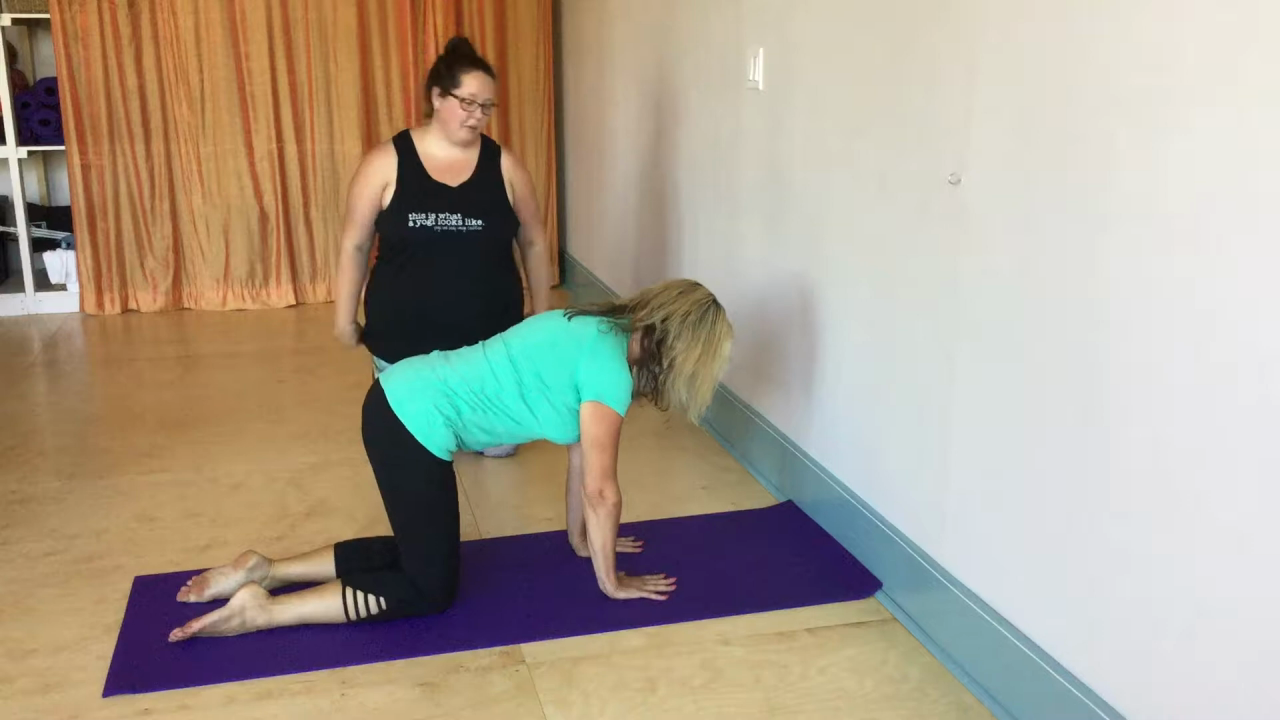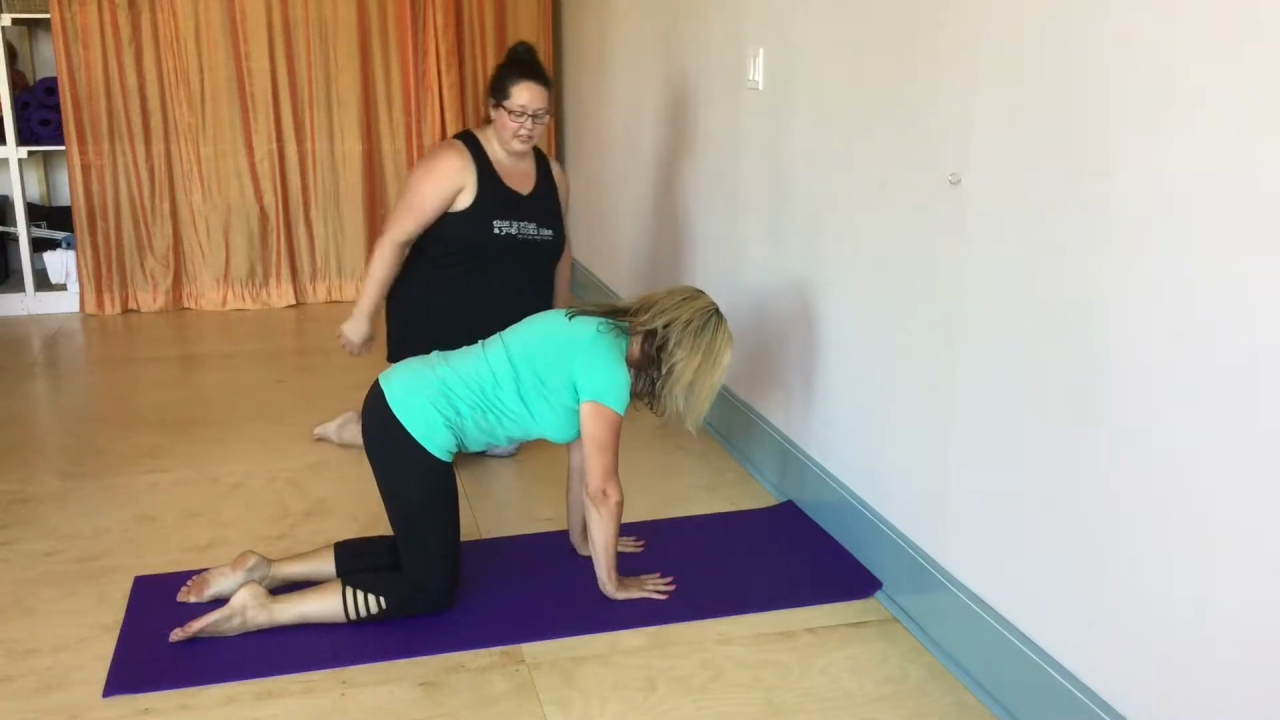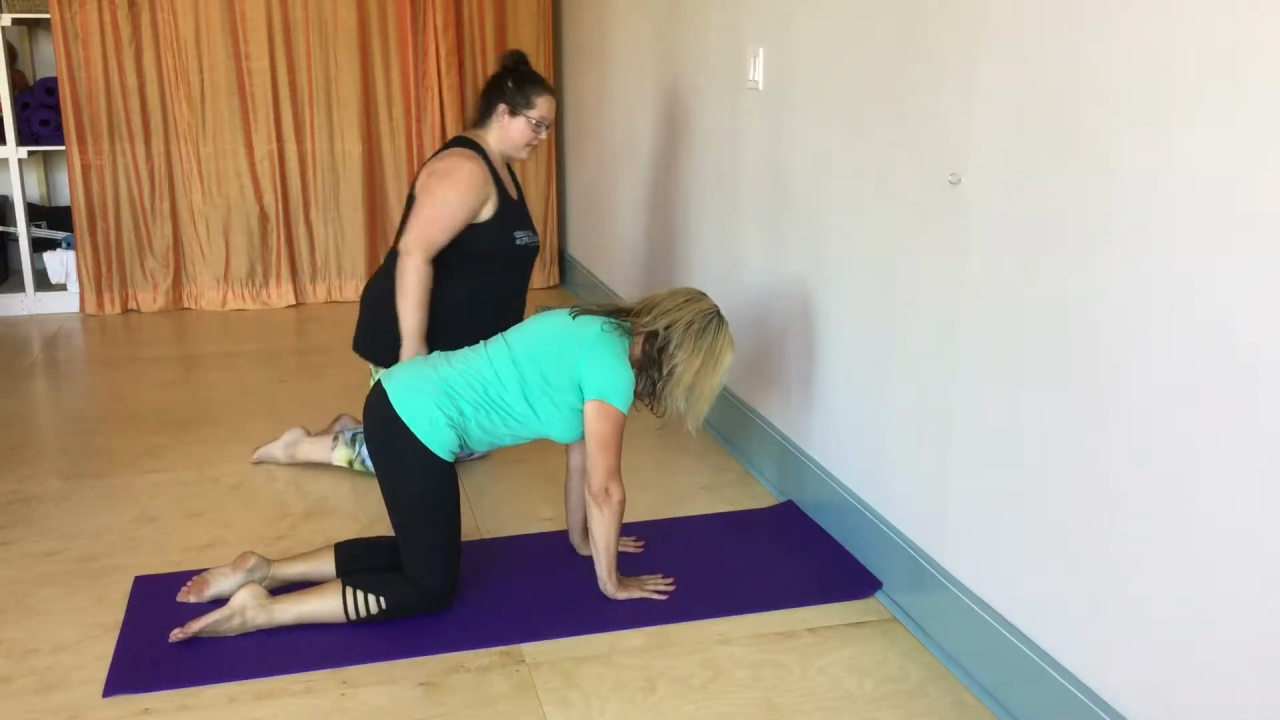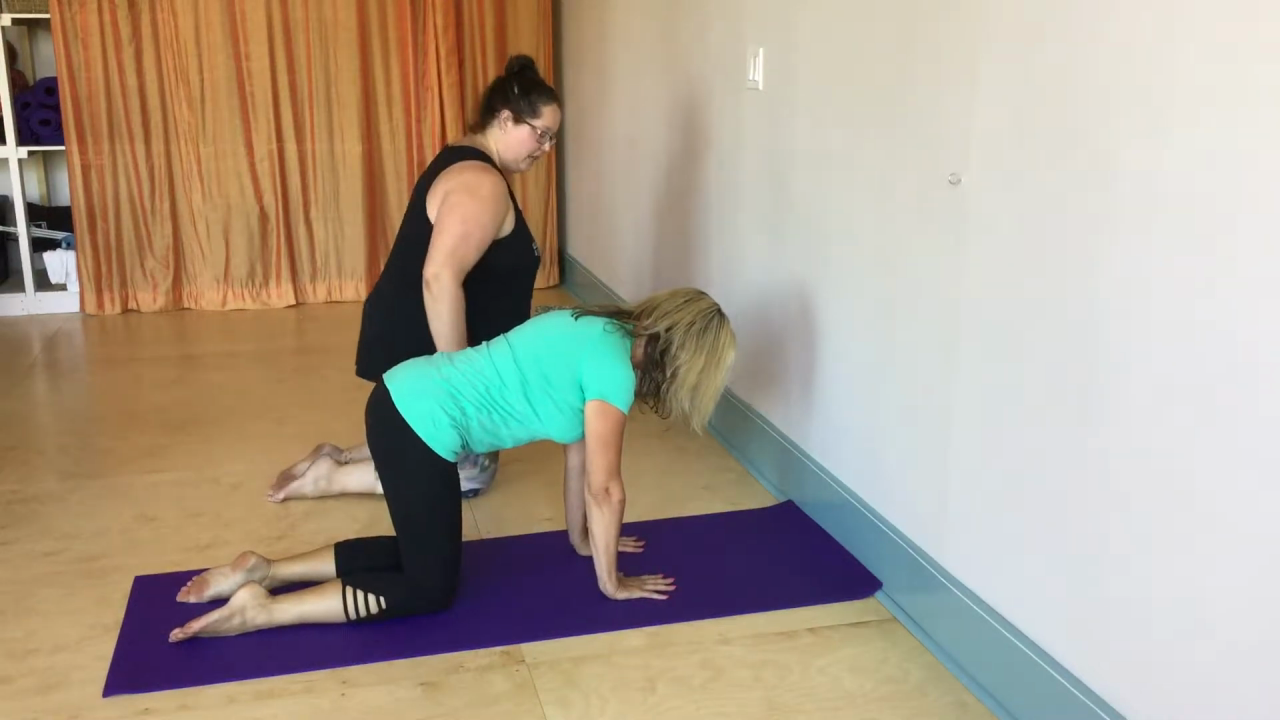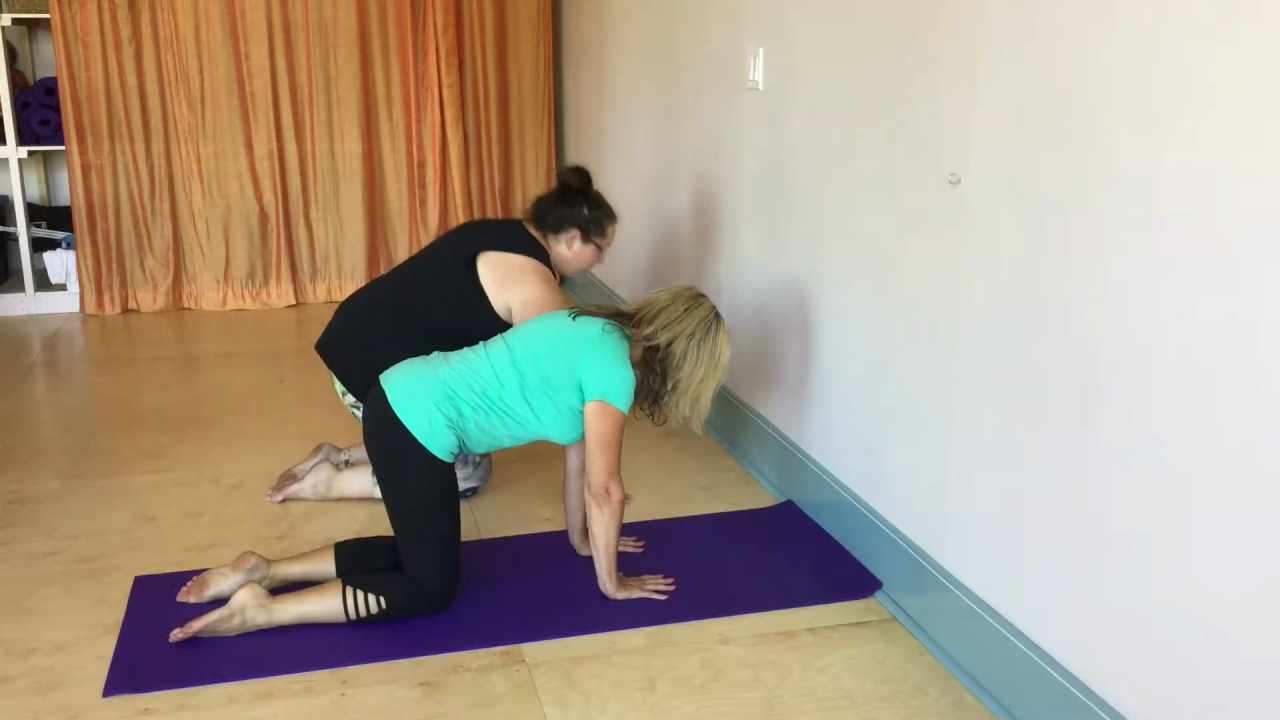
dt=1s
person 1, frame 1
left shoulder: (599, 335)
right shoulder: (611, 368)
left elbow: (580, 455)
right elbow: (601, 490)
left wrist: (581, 539)
right wrist: (610, 581)
left hip: (401, 401)
right hip: (415, 424)
left knee: (420, 553)
right knee: (431, 590)
left ankle: (262, 570)
right ankle: (259, 611)
person 1, frame 2
left shoulder: (598, 333)
right shoulder: (608, 366)
left elbow: (580, 455)
right elbow: (602, 488)
left wrist: (582, 538)
right wrist: (611, 581)
left hip: (401, 401)
right hip: (414, 423)
left knee: (420, 551)
right knee: (431, 587)
left ankle: (262, 570)
right ankle: (259, 610)
person 1, frame 3
left shoulder: (598, 333)
right shoulder: (612, 366)
left elbow: (579, 453)
right elbow: (604, 487)
left wrist: (582, 538)
right wrist: (611, 581)
left hip: (404, 400)
right hip: (416, 422)
left knee: (419, 552)
right knee: (431, 588)
left ankle: (263, 570)
right ankle: (259, 609)
person 1, frame 4
left shoulder: (602, 335)
right shoulder: (614, 366)
left elbow: (578, 451)
right elbow: (604, 487)
left wrist: (581, 538)
right wrist: (611, 581)
left hip: (406, 400)
right hip: (420, 423)
left knee: (421, 552)
right knee: (431, 588)
left ankle: (263, 570)
right ankle: (260, 609)
person 1, frame 5
left shoulder: (599, 336)
right shoulder: (614, 367)
left elbow: (577, 451)
right elbow: (604, 487)
left wrist: (582, 538)
right wrist: (611, 581)
left hip: (402, 400)
right hip: (417, 424)
left knee: (420, 552)
right knee: (432, 587)
left ankle: (262, 570)
right ankle: (259, 610)
person 2, frame 1
left shoulder: (504, 165)
right shoulder: (387, 162)
left elbow: (534, 241)
right elbow: (355, 244)
left wrist: (543, 314)
right wrist: (344, 315)
left hip: (489, 337)
right hip: (405, 338)
left knee: (498, 445)
person 2, frame 2
left shoulder: (551, 173)
right shoulder: (454, 162)
left elbow: (557, 252)
right elbow: (394, 240)
right wrist: (362, 316)
right hip: (436, 335)
left knee: (502, 445)
right ankle: (353, 428)
person 2, frame 3
left shoulder: (499, 169)
right shoulder: (464, 169)
right elbow: (413, 252)
right wrist: (412, 347)
left hip: (463, 345)
right hip: (415, 343)
left ankle: (356, 430)
person 2, frame 4
left shoulder: (464, 161)
right shoulder: (481, 184)
right elbow: (440, 278)
left hip: (410, 341)
right hip: (421, 352)
right knee: (471, 473)
left ankle: (337, 457)
person 2, frame 5
left shoulder: (508, 237)
right shoulder: (533, 282)
left hip: (364, 343)
right hip: (378, 367)
right knee: (467, 472)
left ankle: (336, 457)
right ankle: (329, 481)
